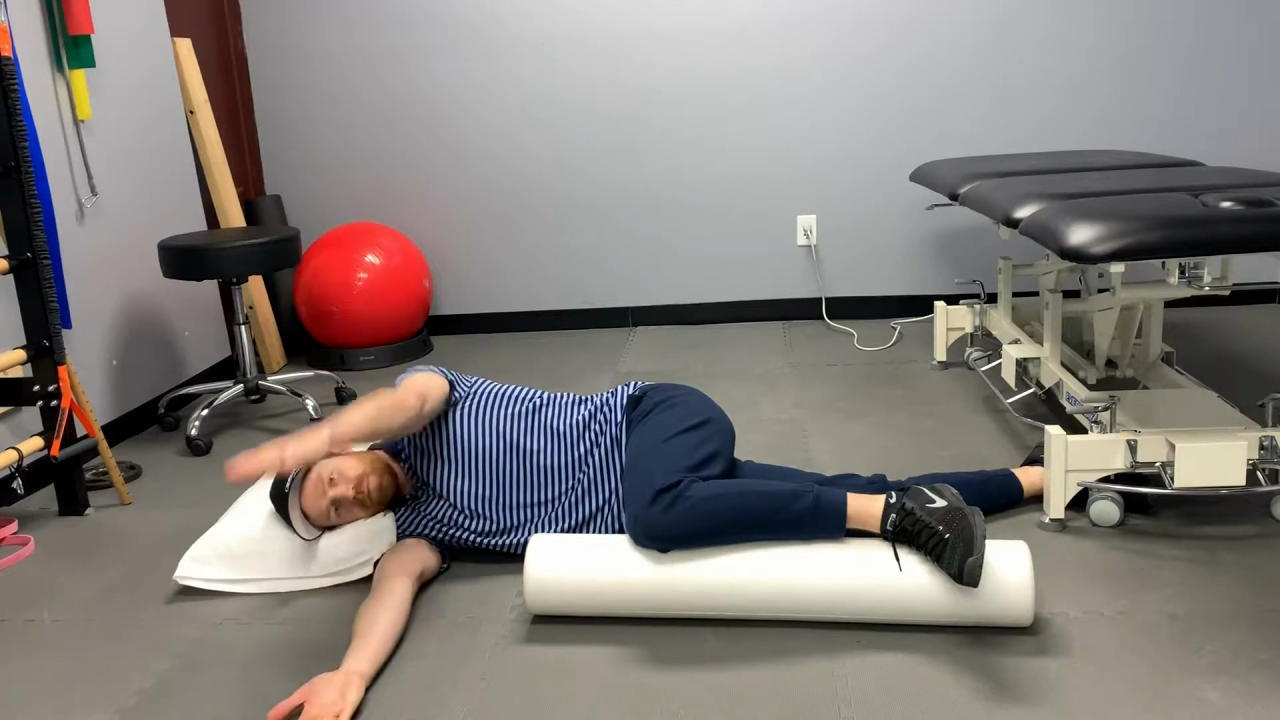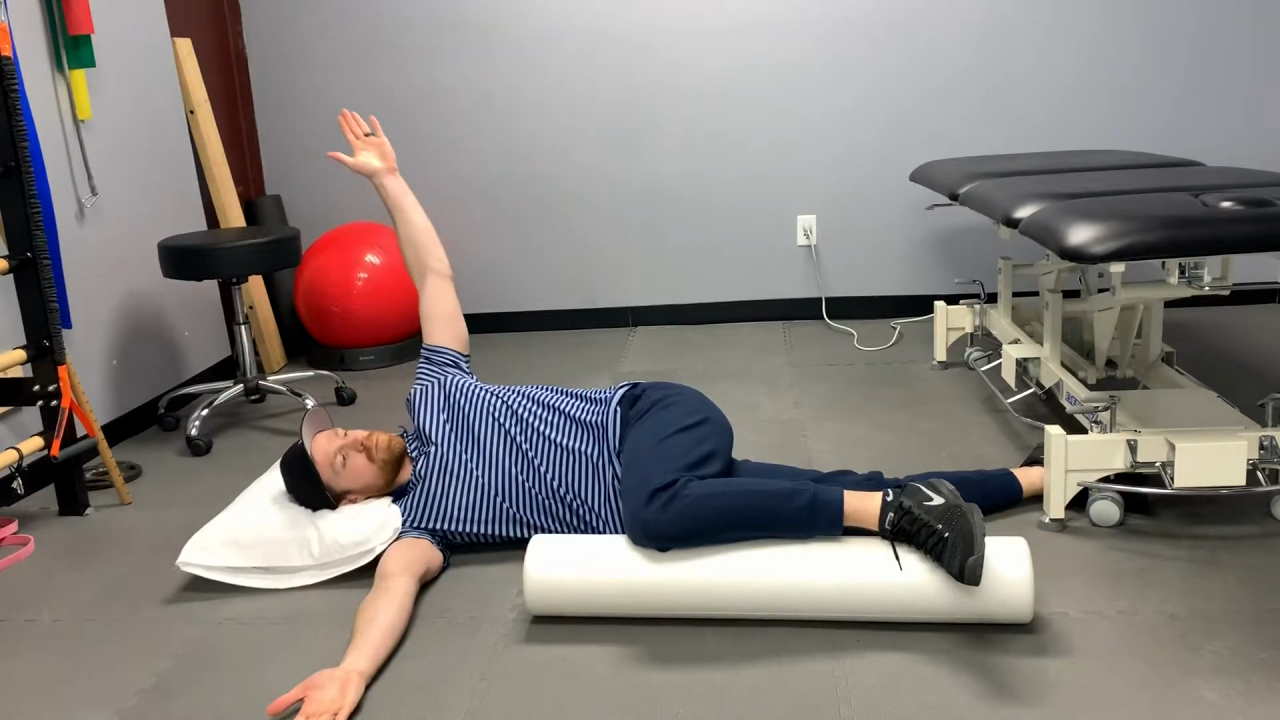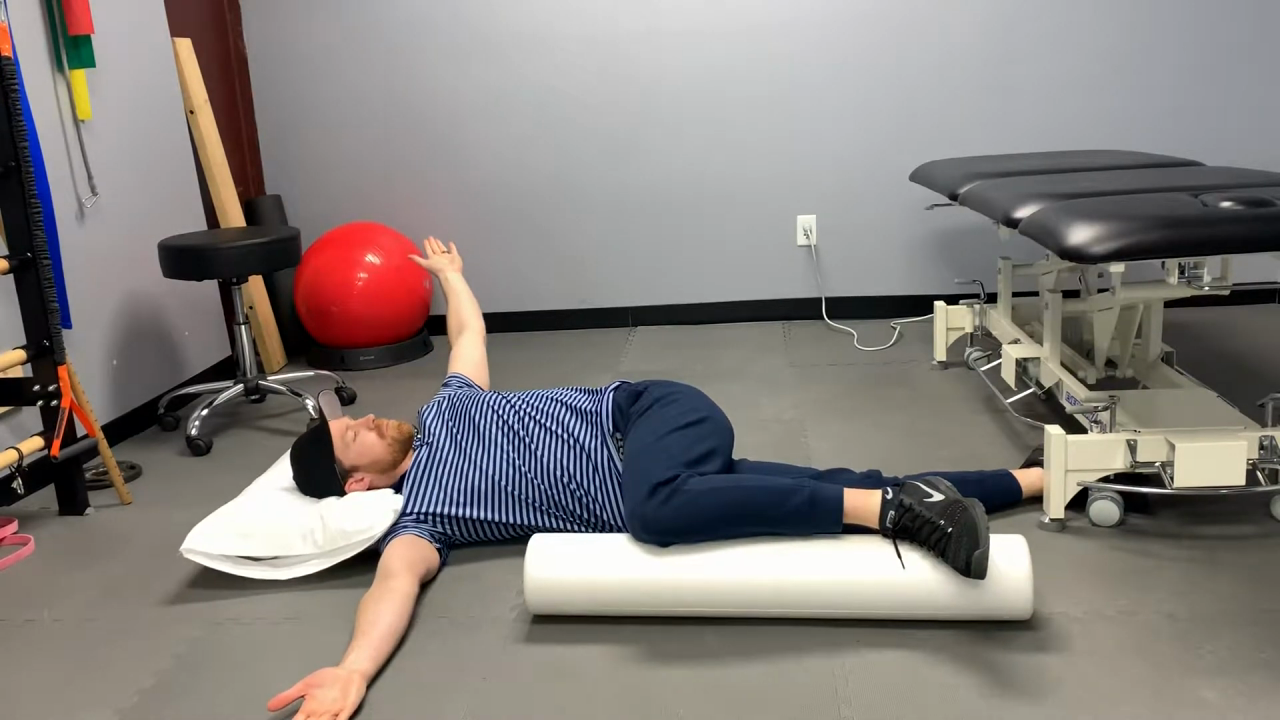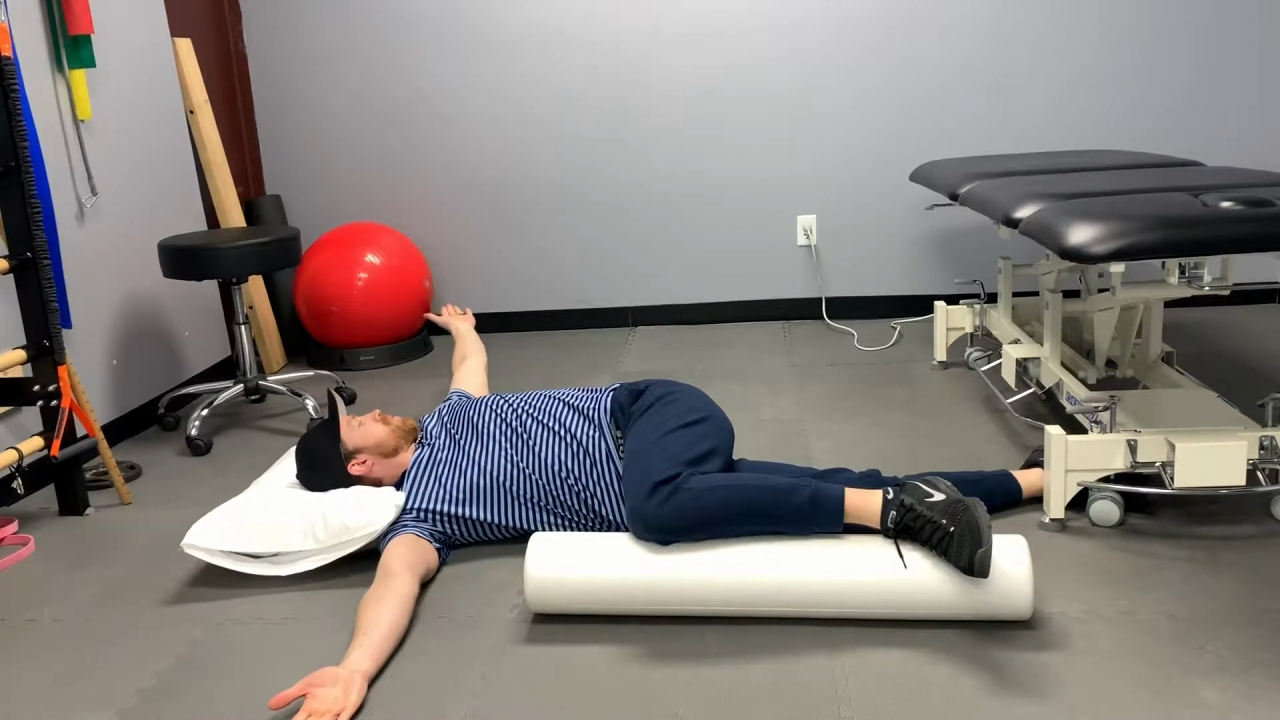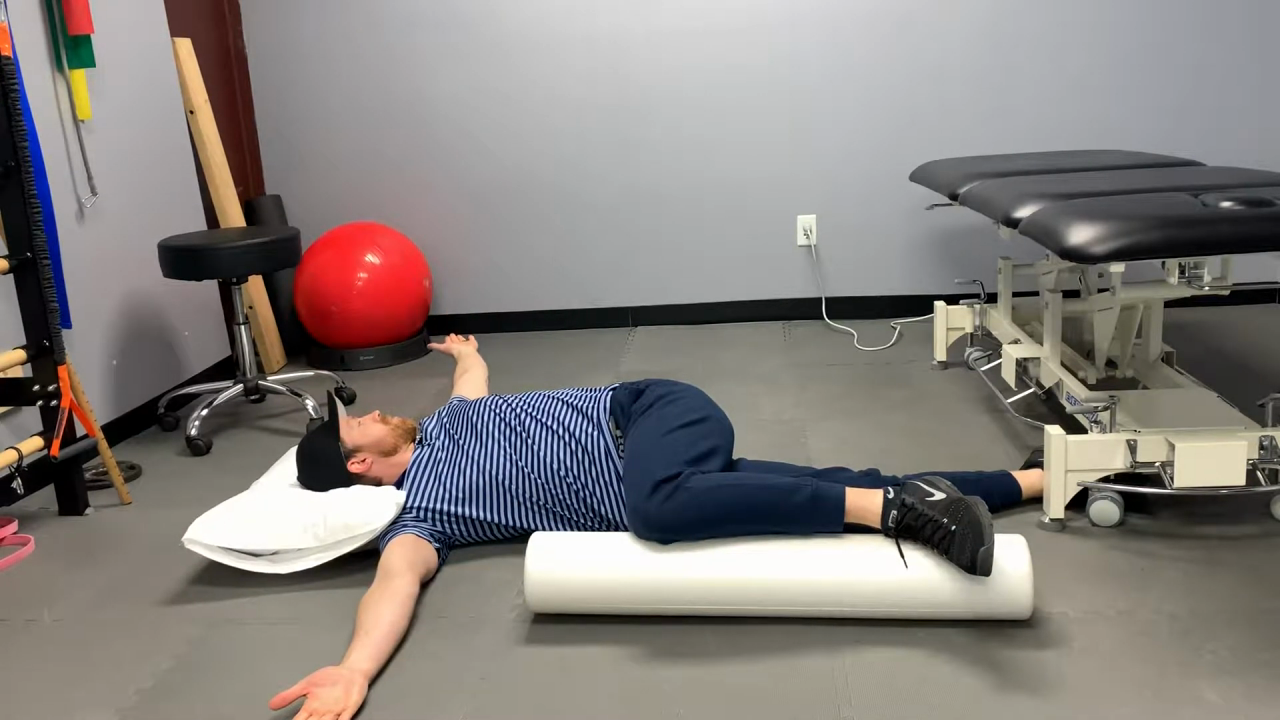
dt=1s
person 1, frame 1
left shoulder: (421, 413)
right shoulder: (421, 522)
left elbow: (403, 402)
right elbow: (396, 581)
left wrist: (311, 437)
left hip: (652, 419)
right hip: (647, 505)
left knee: (659, 511)
right knee: (844, 500)
left ankle: (896, 509)
right ankle: (1037, 474)
person 1, frame 2
left shoulder: (433, 395)
right shoulder: (421, 518)
left elbow: (435, 278)
right elbow: (396, 581)
left wrist: (387, 179)
left hip: (654, 415)
right hip: (651, 499)
left knee: (656, 512)
right knee: (840, 499)
left ankle: (897, 511)
right ankle: (1040, 477)
person 1, frame 3
left shoulder: (444, 409)
right shoulder: (418, 517)
left elbow: (470, 333)
right elbow: (396, 580)
left hip: (651, 412)
right hip: (635, 497)
left knee: (657, 505)
left ankle: (894, 507)
person 1, frame 4
left shoulder: (447, 416)
right shoulder: (418, 517)
left elbow: (474, 358)
right elbow: (397, 580)
left hip: (652, 411)
right hip: (644, 495)
left knee: (658, 503)
right knee: (833, 494)
left ankle: (895, 503)
right ankle: (1034, 478)
person 1, frame 5
left shoulder: (445, 419)
right shoulder: (417, 517)
right elbow: (397, 581)
left hip: (653, 409)
right hip: (642, 494)
left knee: (657, 503)
left ankle: (898, 507)
right ankle: (1034, 480)
